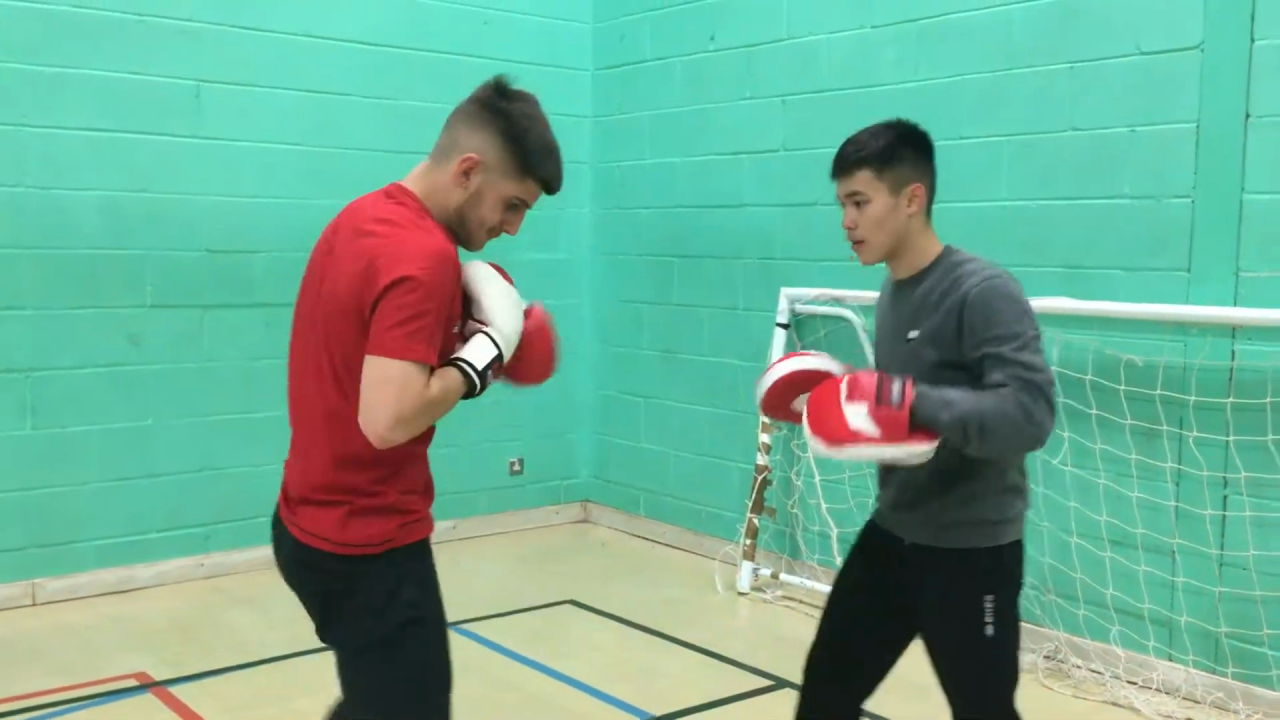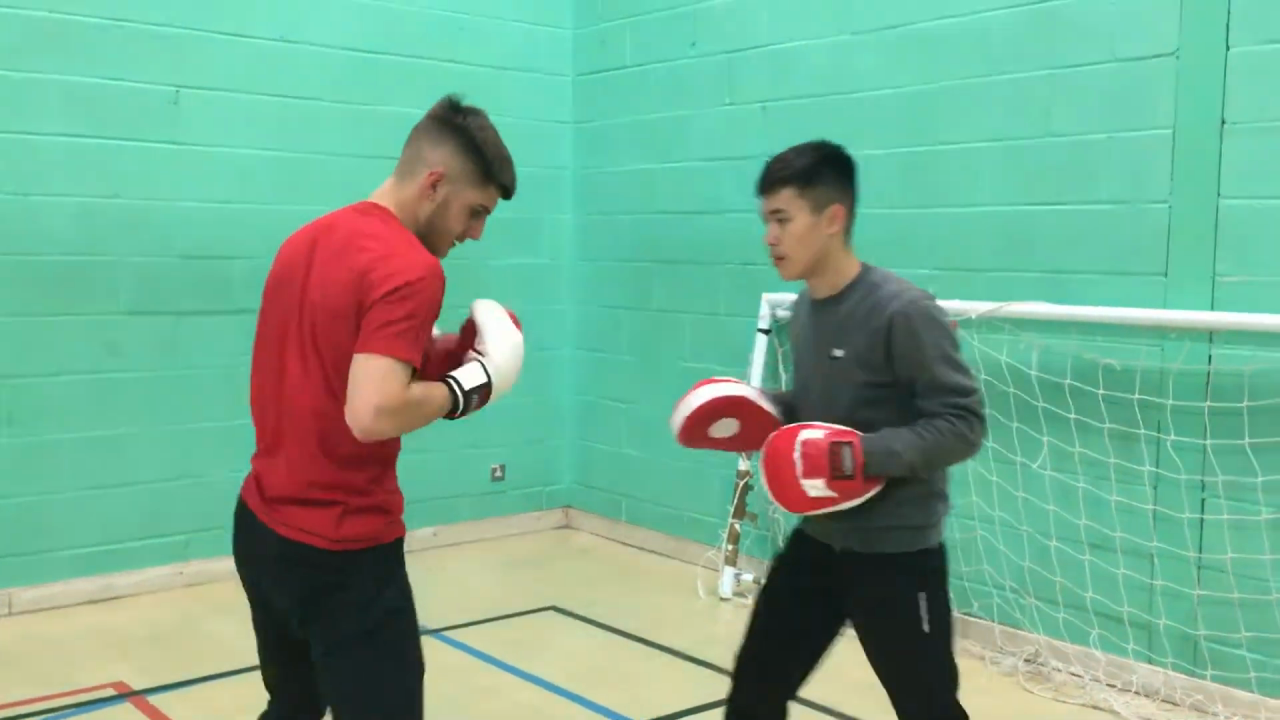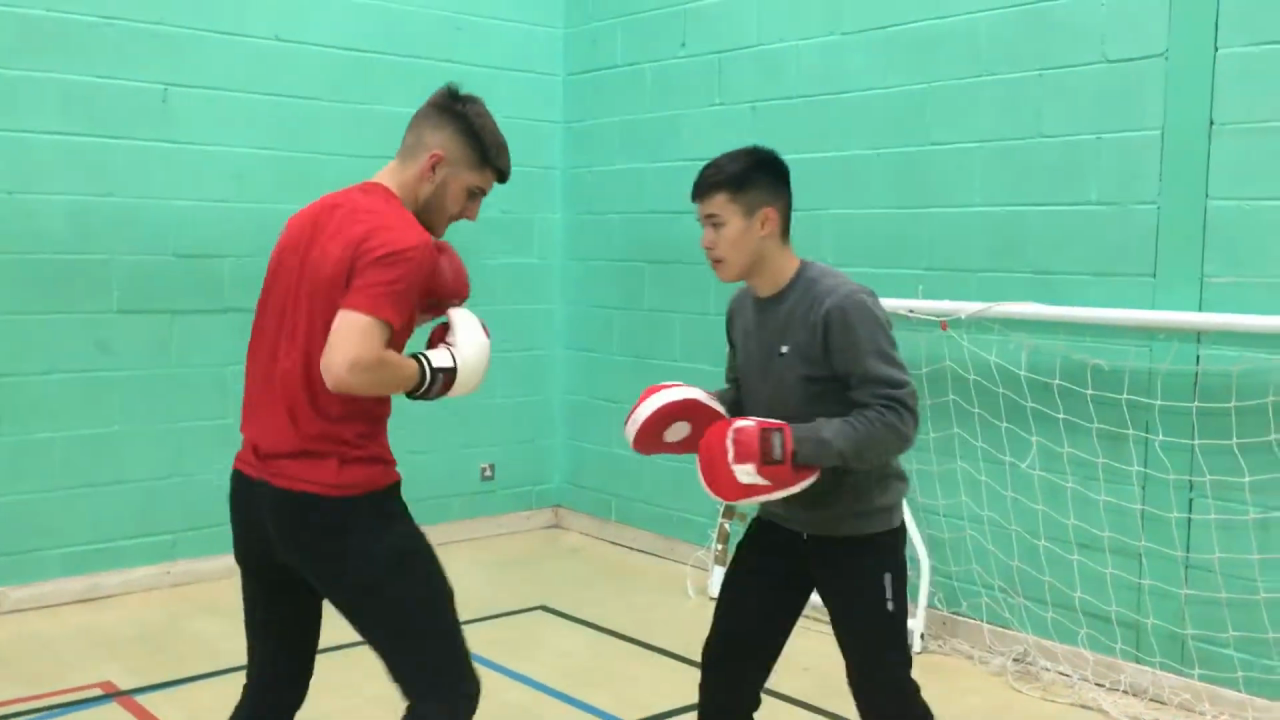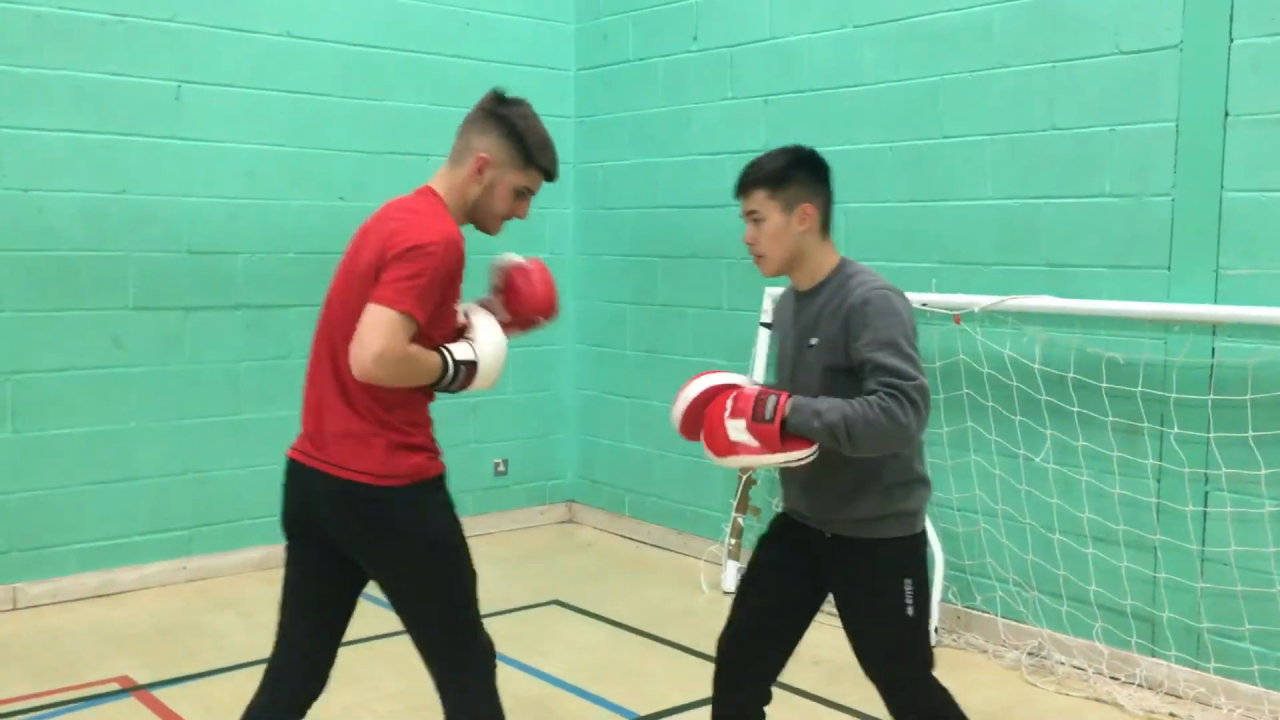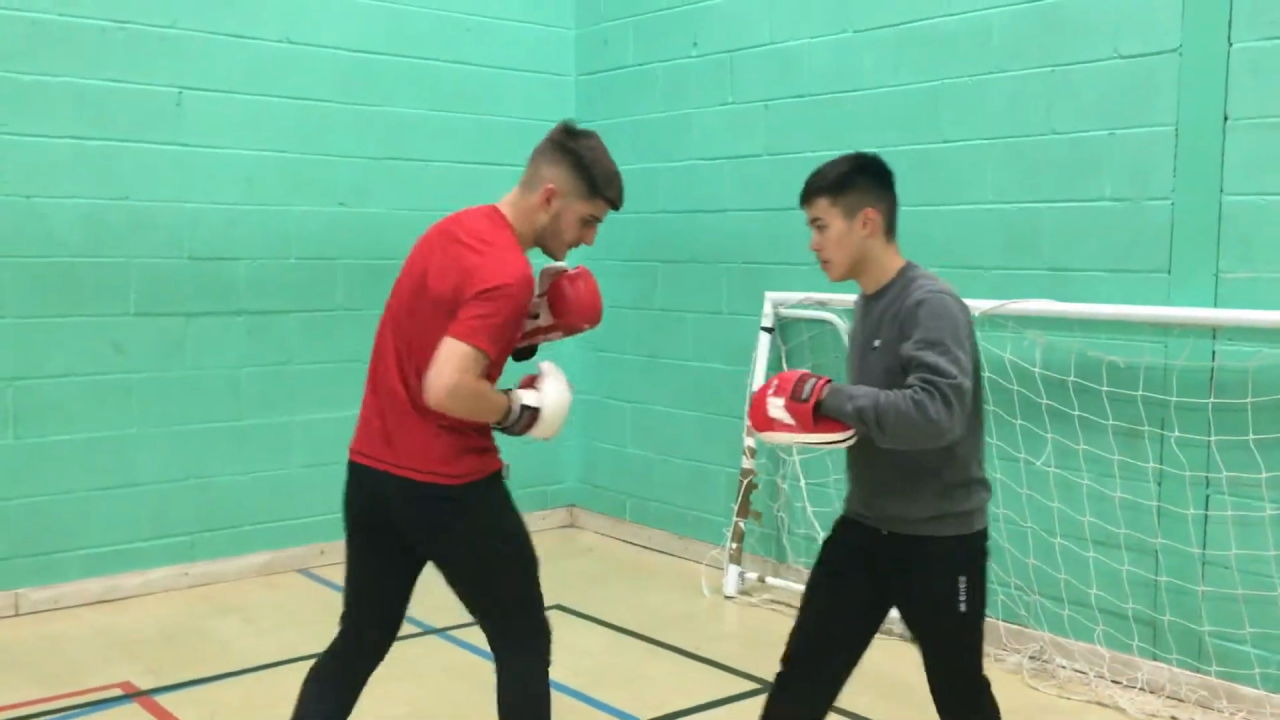
dt=0.2s
person 1, frame 1
left shoulder: (362, 221)
right shoulder: (423, 257)
right elbow: (385, 420)
left wrist: (481, 333)
right wrist: (481, 358)
left hip: (314, 528)
right hip: (368, 549)
person 1, frame 2
left shoulder: (307, 240)
right shoulder: (410, 269)
right elbow: (372, 414)
right wrist: (470, 383)
left hip: (261, 529)
right hip: (343, 551)
person 1, frame 3
left shoulder: (311, 219)
right shoulder: (404, 242)
right elbow: (346, 369)
right wrist: (436, 371)
left hip: (257, 490)
right hip: (340, 503)
person 1, frame 4
left shoulder: (394, 219)
right shoulder: (434, 240)
right elbow: (373, 359)
left wrist: (486, 319)
right wrist: (461, 366)
left hip: (312, 477)
right hip: (388, 490)
right knee: (467, 667)
person 1, frame 5
left shoulder: (452, 230)
right shoulder: (507, 274)
right elbow: (448, 391)
left wrist: (530, 326)
right wrist: (522, 410)
left hip: (373, 472)
right hip: (451, 487)
left knee: (358, 642)
right knee: (523, 645)
person 2, frame 1
left shoulder: (985, 292)
right shoulder: (891, 295)
left elbow: (1030, 413)
left wrist: (922, 405)
right wrist: (858, 395)
left hip: (973, 550)
right hip: (891, 536)
person 2, frame 2
left shoulder: (904, 311)
right shoulder: (802, 312)
left elbow: (963, 424)
left wrist: (871, 454)
right wrist: (769, 413)
left hip: (898, 554)
right hip: (817, 543)
person 2, frame 3
left shoulder: (843, 305)
right shoulder: (741, 309)
left elbow: (896, 418)
left wrist: (804, 443)
left hip: (860, 534)
right hip: (779, 527)
right knee: (725, 669)
person 2, frame 4
left shoulder: (872, 301)
right shoulder: (788, 304)
left elbow: (901, 415)
left wrist: (793, 413)
right wrist: (750, 404)
left hip: (880, 535)
right hip: (803, 524)
right knee: (740, 661)
person 2, frame 5
left shoulder: (931, 305)
right shoulder: (867, 306)
left elbow: (935, 414)
left wrist: (829, 398)
right wrist: (814, 407)
left hip: (941, 536)
right hip: (866, 525)
right knee: (806, 663)
